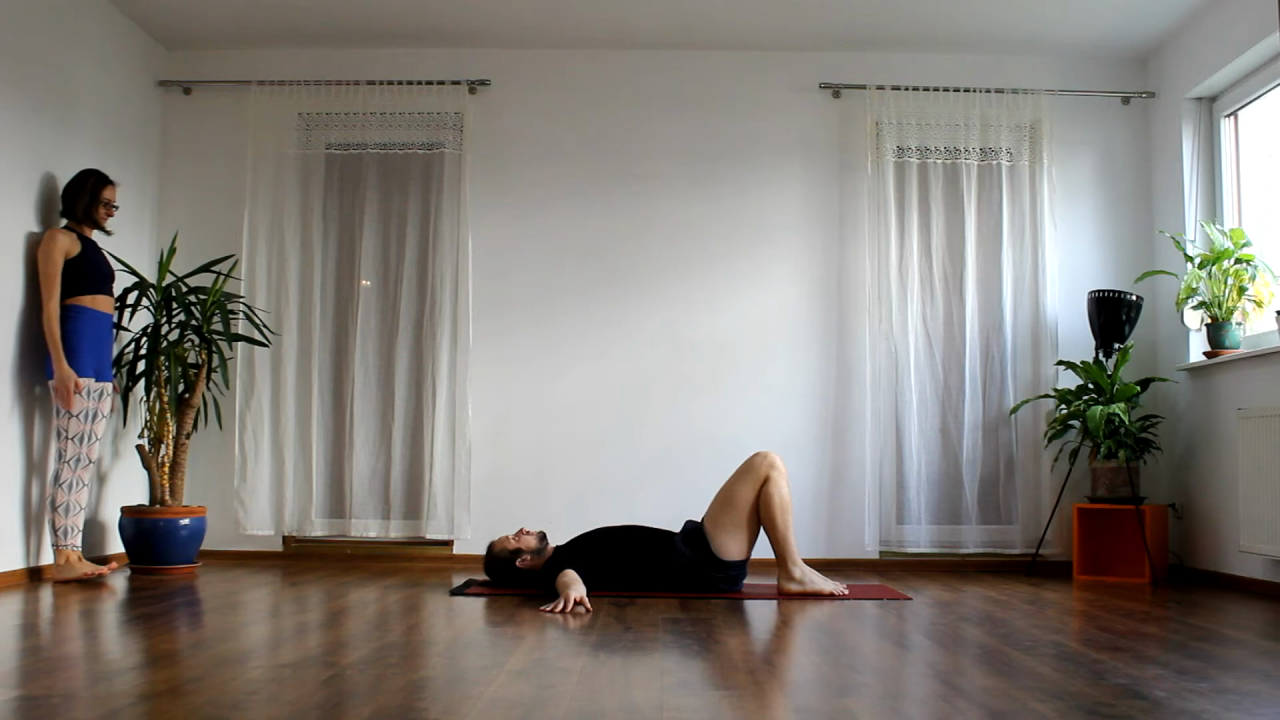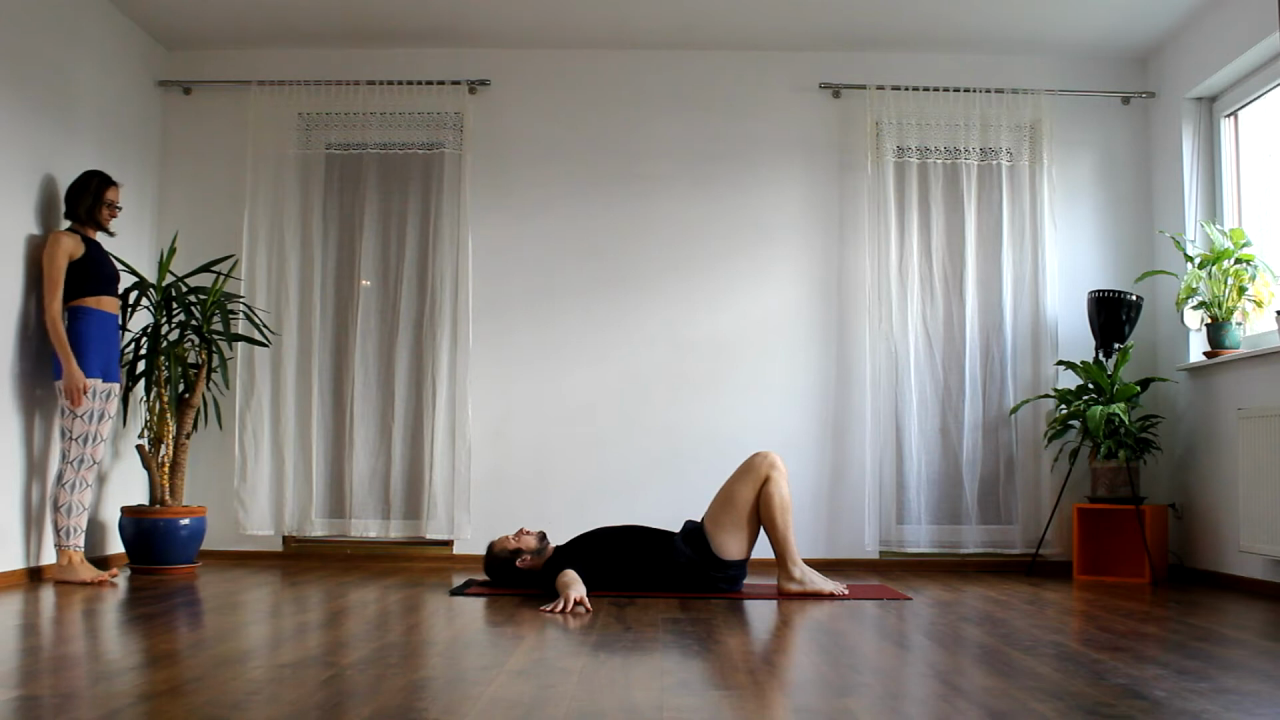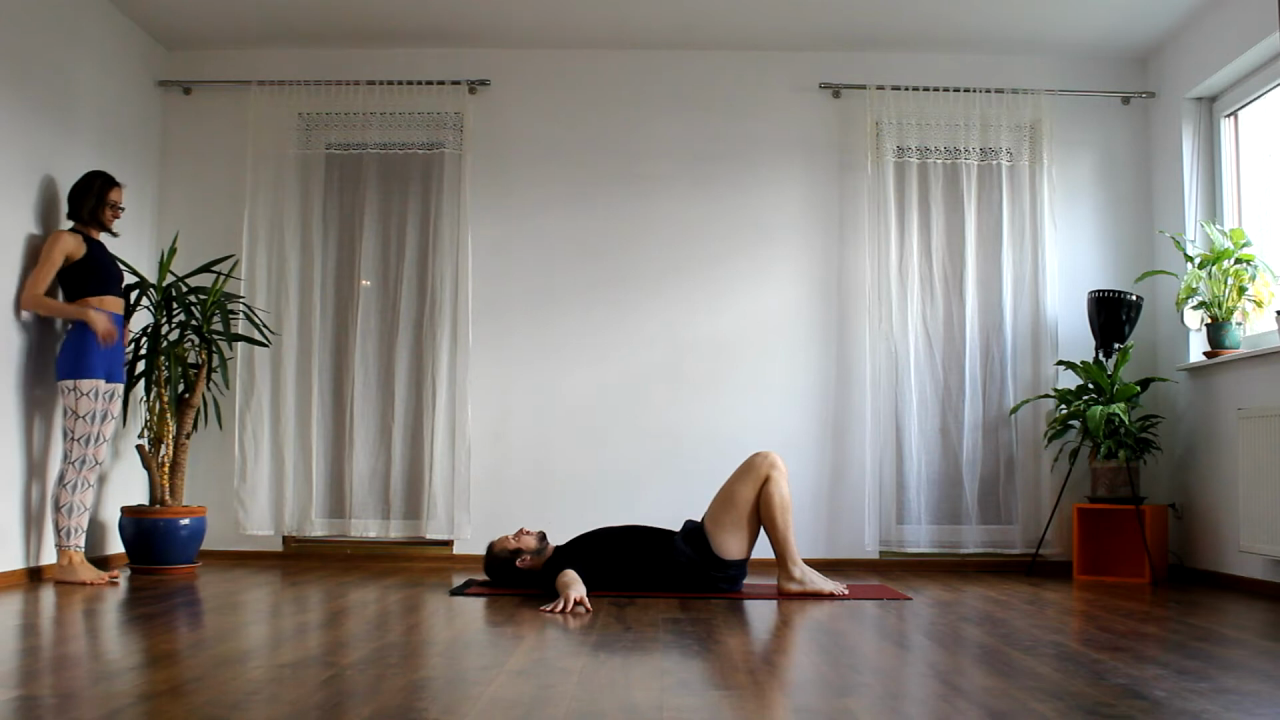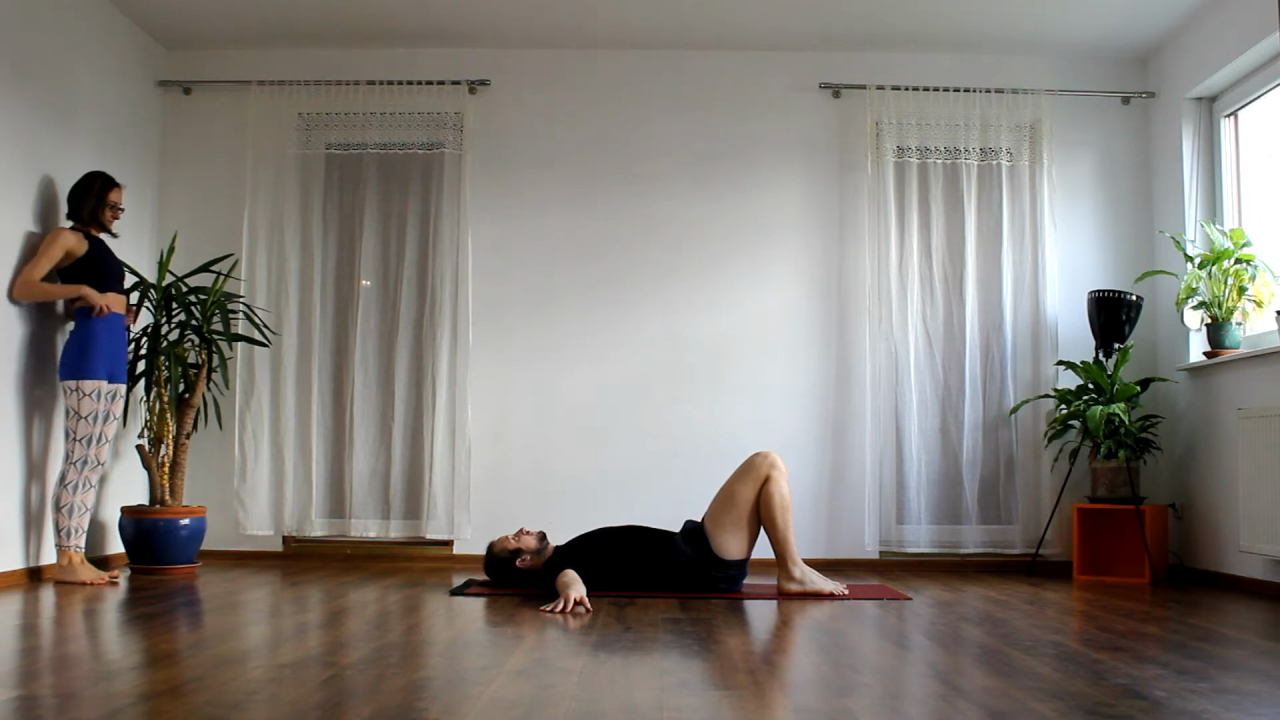
dt=0.3s
person 1, frame 1
left shoulder: (93, 247)
right shoulder: (59, 238)
right elbow: (50, 307)
left wrist: (109, 374)
right wrist: (60, 365)
left hip: (100, 353)
right hip: (77, 348)
left knee: (85, 461)
right knee: (72, 459)
left ankle: (74, 554)
right ankle: (64, 558)
person 1, frame 2
left shoulder: (96, 248)
right shoulder: (64, 241)
right elbow: (52, 309)
right wrist: (70, 366)
left hip: (108, 355)
right hip: (83, 352)
left knee: (91, 462)
right knee: (76, 460)
left ankle: (77, 556)
right ankle: (65, 560)
person 1, frame 3
left shoulder: (100, 248)
right shoulder: (65, 240)
right elbow: (31, 298)
left wrist: (119, 331)
right wrist: (85, 313)
left hip: (107, 358)
right hip: (84, 353)
left knee: (92, 462)
right knee: (78, 460)
left ankle: (77, 557)
right ankle: (65, 559)
person 1, frame 4
left shoulder: (99, 246)
right shoulder: (67, 238)
right elbow: (22, 287)
left wrist: (121, 311)
right wrist: (82, 289)
left hip: (115, 355)
right hip: (89, 352)
left knee: (95, 463)
right knee: (79, 459)
left ankle: (77, 556)
right ankle: (64, 560)
person 2, frame 1
left shoulder: (561, 556)
right shoulder: (554, 567)
right elbow: (569, 576)
right wrist: (570, 590)
left hip: (693, 553)
right hip: (704, 566)
left knee: (763, 470)
right knee: (766, 465)
left ankle: (793, 571)
right ankle: (793, 574)
person 2, frame 2
left shoulder: (559, 557)
right shoulder: (554, 568)
right elbow: (568, 576)
right wrist: (571, 589)
left hip: (694, 556)
right hip: (703, 566)
left knee: (762, 469)
right knee: (767, 464)
left ankle: (793, 570)
right ankle: (792, 574)
person 2, frame 3
left shoulder: (560, 557)
right shoulder: (555, 568)
right elbow: (570, 578)
right wrist: (570, 589)
left hip: (694, 555)
right hip: (705, 566)
left knee: (765, 471)
right knee: (767, 464)
left ankle: (793, 571)
right ankle: (792, 573)
person 2, frame 4
left shoulder: (559, 557)
right shoulder: (555, 568)
right elbow: (569, 576)
right wrist: (571, 590)
left hip: (694, 556)
right hip: (704, 566)
left knee: (762, 469)
right knee: (767, 464)
left ankle: (793, 570)
right ankle: (793, 573)
